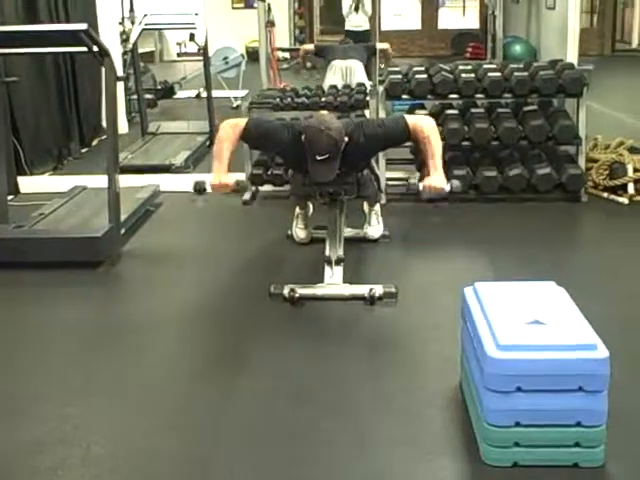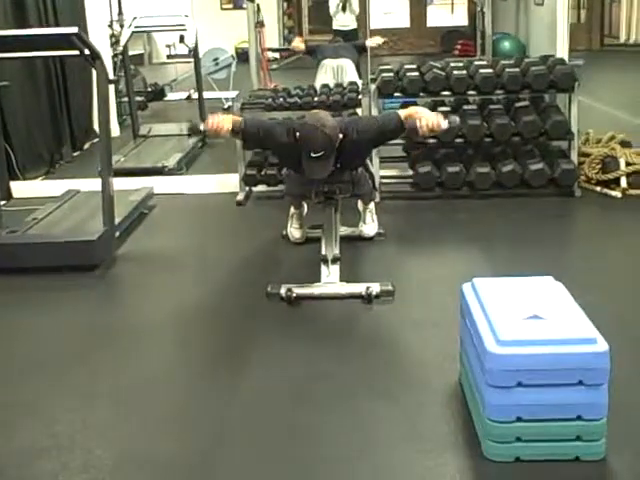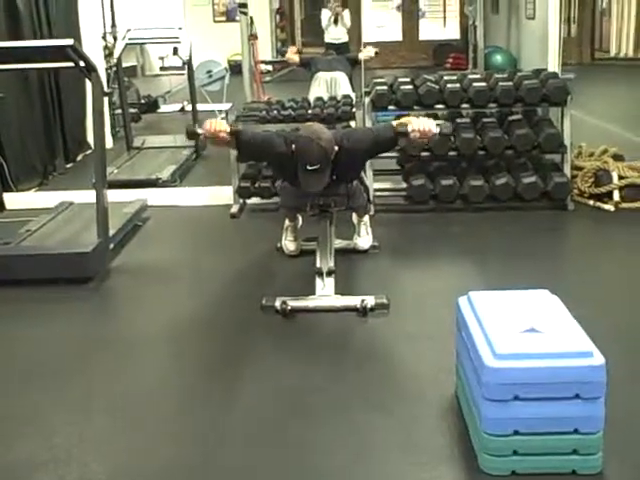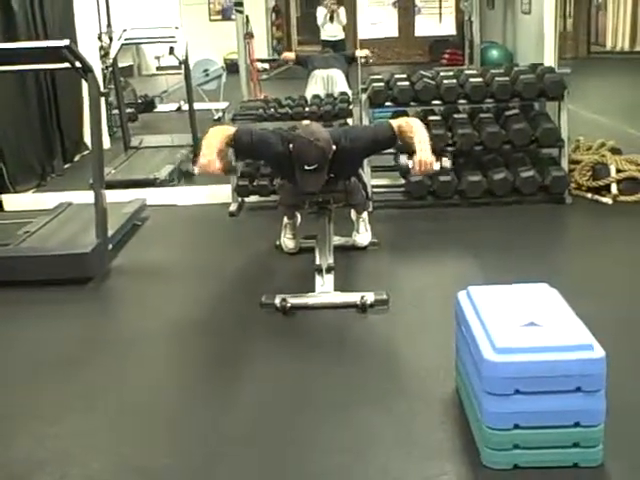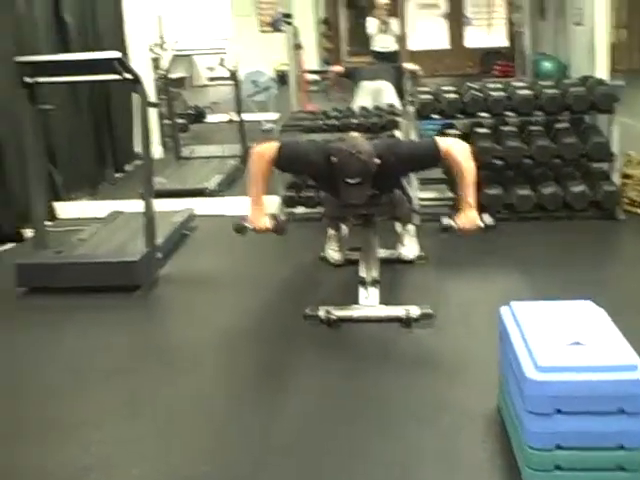
dt=0.3s
person 1, frame 1
left shoulder: (364, 135)
right shoulder: (288, 137)
left elbow: (423, 122)
right elbow: (232, 125)
left wrist: (436, 171)
right wrist: (219, 168)
left hip: (355, 172)
left knee: (369, 191)
right knee: (298, 193)
left ankle: (373, 208)
right ankle: (303, 210)
person 1, frame 2
left shoulder: (359, 132)
right shoulder: (283, 136)
left elbow: (412, 113)
right elbow: (229, 123)
left wrist: (428, 117)
right wrist: (220, 123)
left hip: (349, 171)
left knee: (364, 188)
right knee: (294, 192)
left ankle: (367, 207)
right ankle: (297, 210)
person 1, frame 3
left shoulder: (354, 144)
right shoulder: (278, 147)
left elbow: (406, 125)
right elbow: (225, 134)
left wrist: (419, 124)
right wrist: (216, 130)
left hip: (344, 183)
right hip: (294, 182)
left knee: (359, 203)
right knee: (289, 205)
left ankle: (361, 219)
right ankle: (292, 223)
person 1, frame 4
left shoulder: (351, 143)
right shoulder: (277, 146)
left elbow: (407, 123)
right elbow: (222, 132)
left wrist: (423, 150)
right wrist: (209, 155)
left hip: (343, 180)
left knee: (357, 199)
right knee: (288, 203)
left ankle: (360, 216)
right ankle: (291, 220)
person 1, frame 5
left shoulder: (394, 155)
right shoulder: (320, 159)
left elbow: (457, 147)
right elbow: (261, 151)
left wrist: (468, 208)
right wrist: (257, 209)
left hip: (387, 192)
left ankle: (406, 228)
right ankle: (335, 231)
